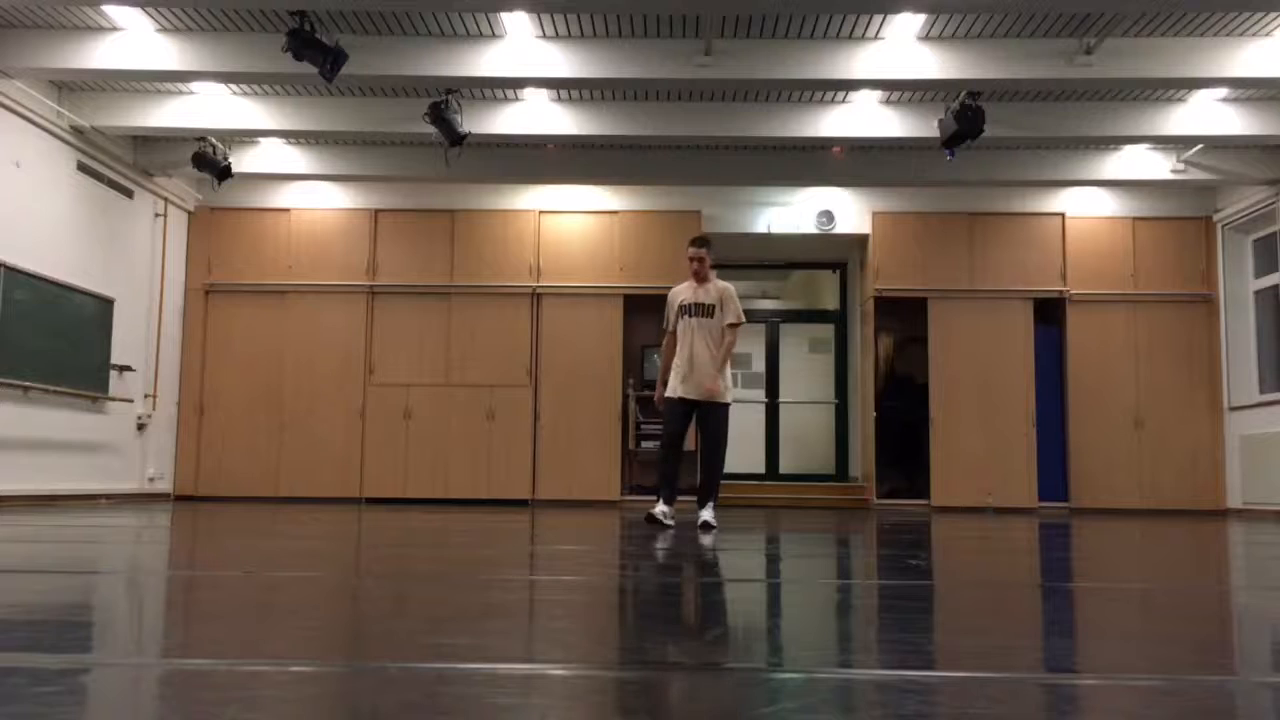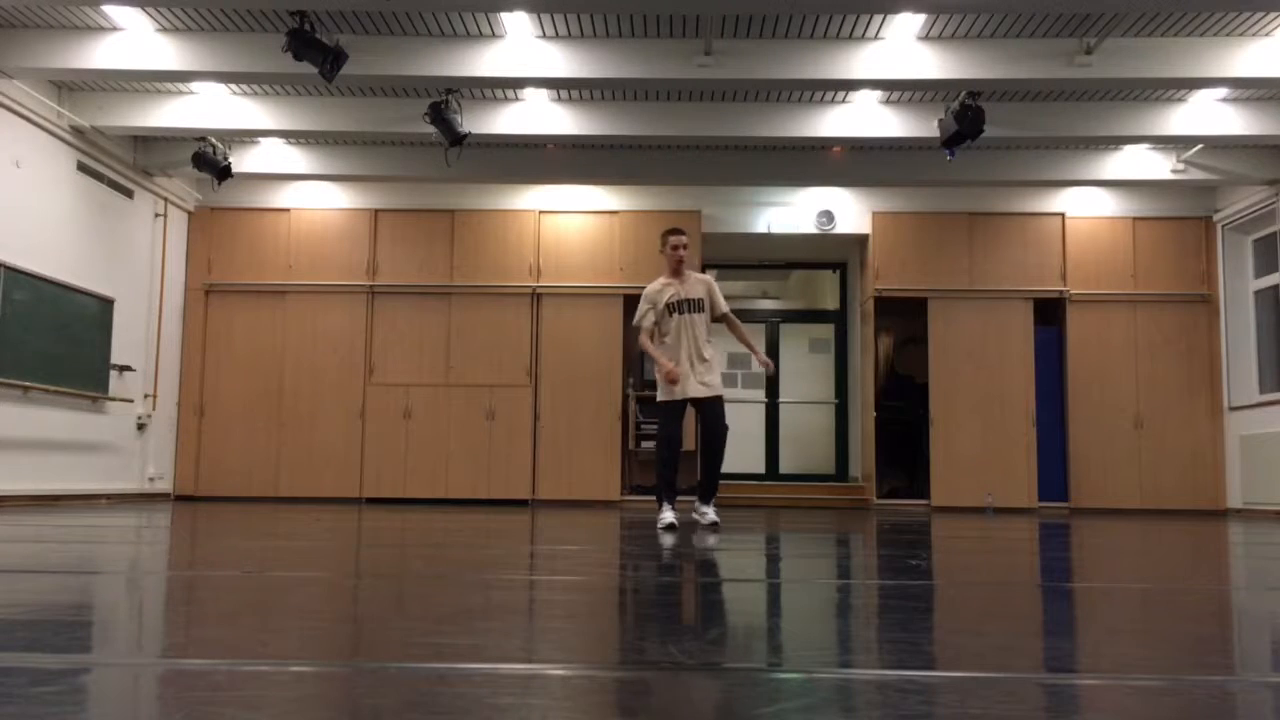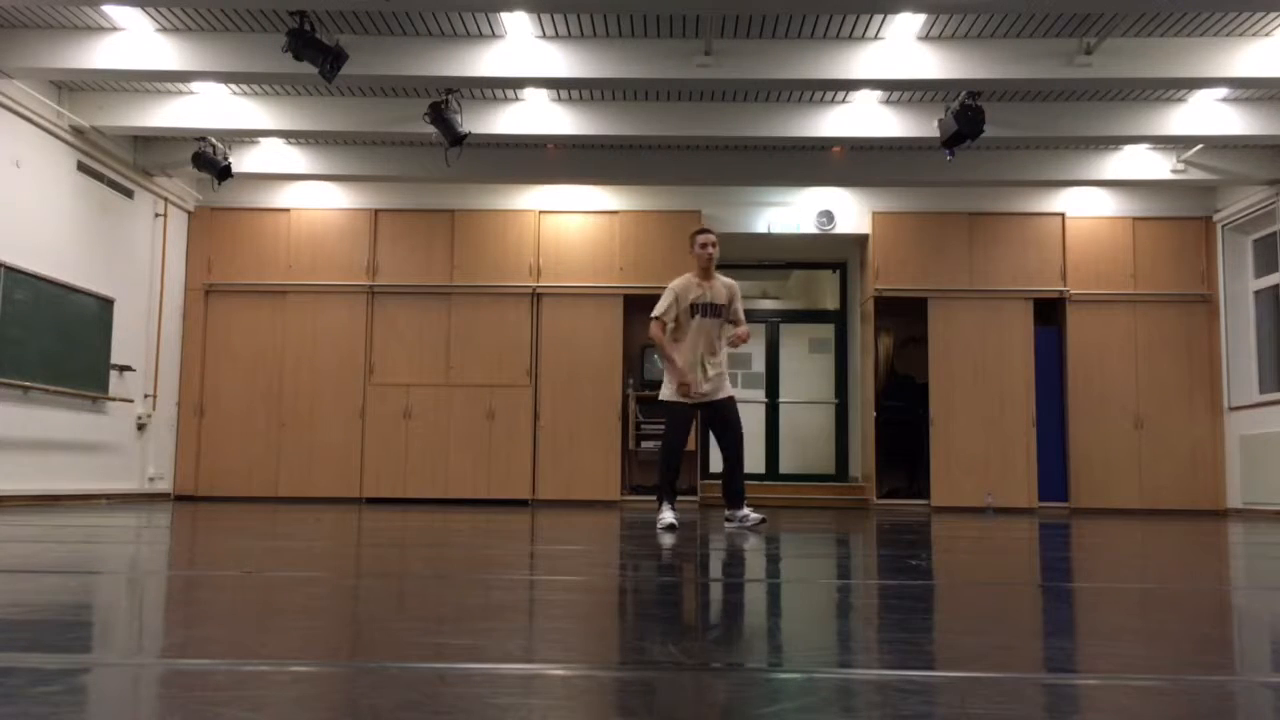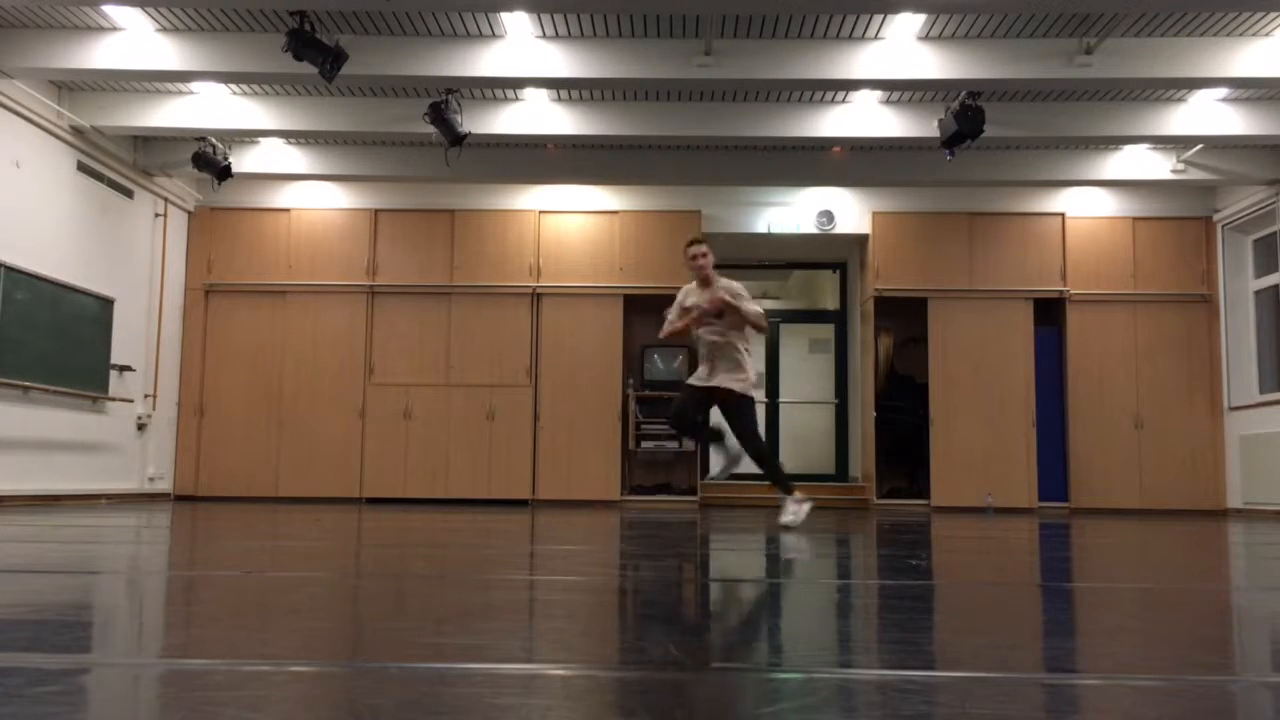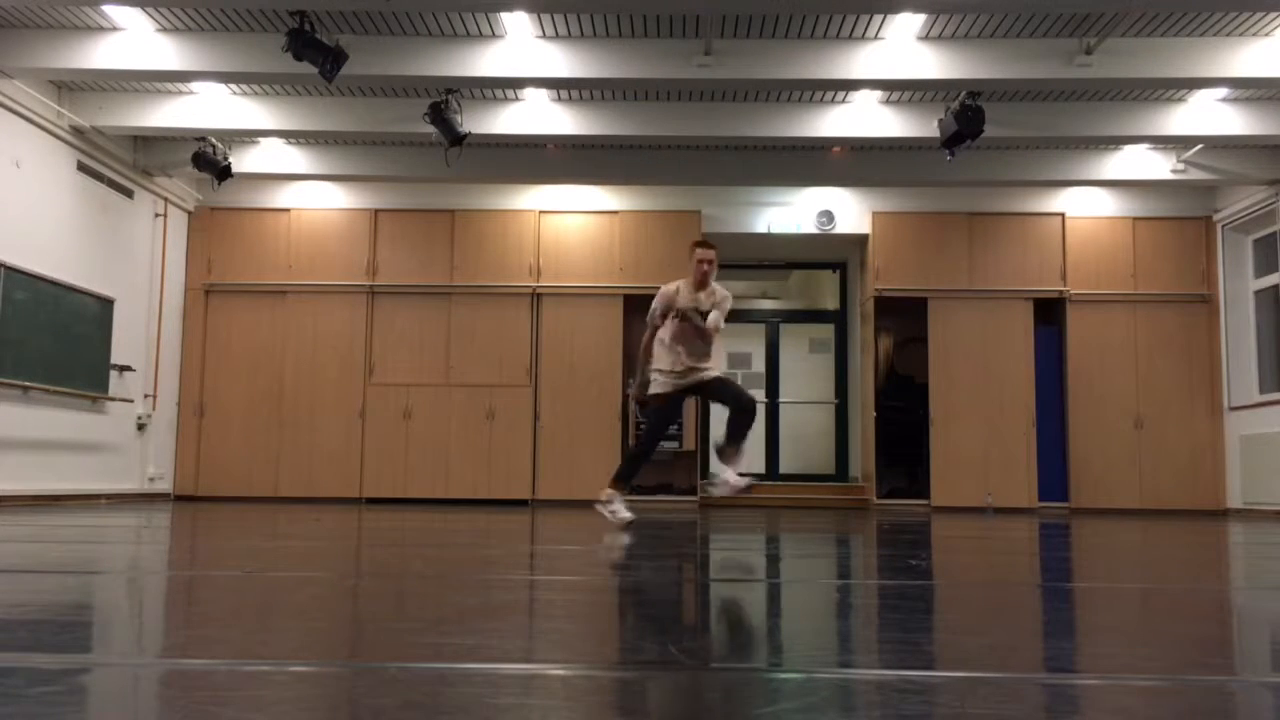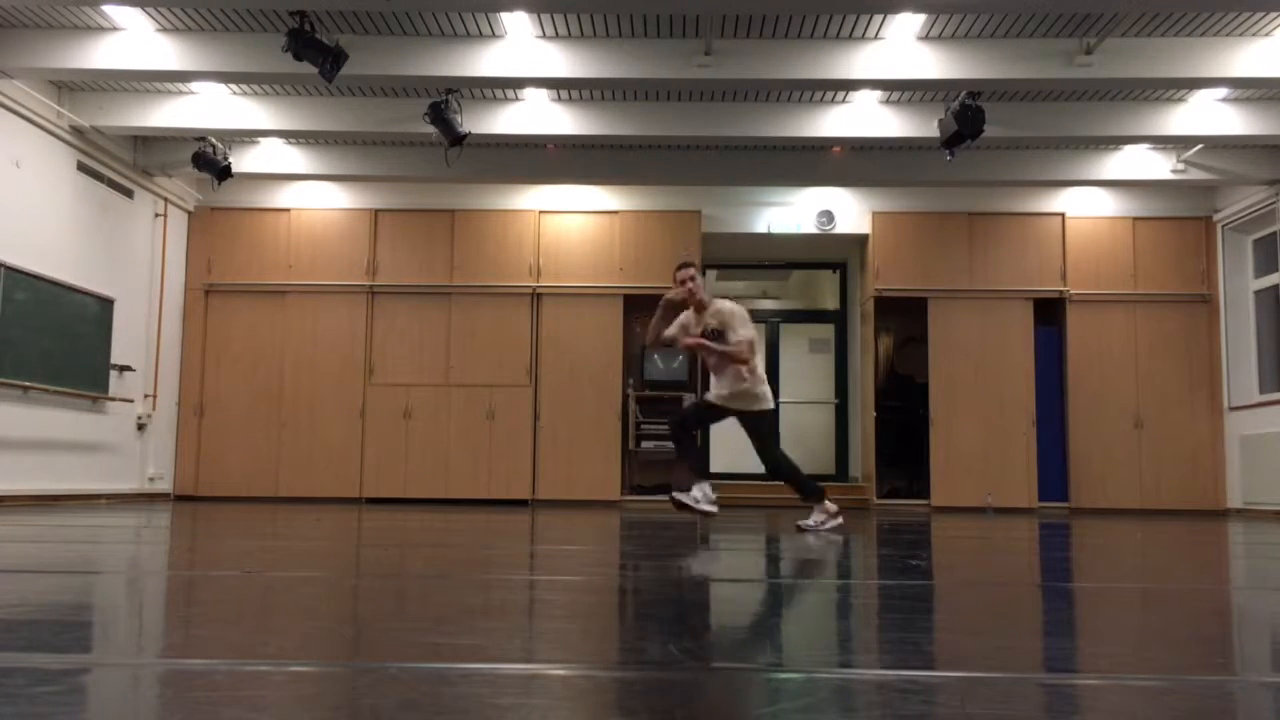
dt=0.5s
person 1, frame 1
left shoulder: (725, 291)
right shoulder: (676, 294)
left elbow: (729, 338)
left wrist: (716, 377)
right wrist: (660, 383)
left hip: (713, 386)
right hip: (679, 385)
left knee: (713, 447)
right knee: (670, 441)
left ankle: (707, 506)
right ankle: (665, 504)
person 1, frame 2
left shoulder: (705, 283)
right shoulder: (653, 292)
left elbow: (728, 320)
right elbow: (645, 337)
left wrist: (757, 353)
right wrist: (663, 362)
left hip: (707, 377)
right hip: (672, 382)
left knee: (715, 436)
right knee: (669, 442)
left ankle: (704, 501)
right ankle: (667, 506)
person 1, frame 3
left shoulder: (730, 288)
right shoulder: (679, 287)
left elbow: (739, 325)
right elbow: (655, 330)
left wrist: (742, 333)
right wrist: (678, 369)
left hip: (716, 380)
right hip: (681, 381)
left knee: (733, 439)
right knee: (674, 443)
left ankle: (735, 508)
right ankle: (666, 507)
person 1, frame 4
left shoulder: (731, 289)
right shoulder: (685, 296)
left elbow: (762, 326)
right elbow: (665, 335)
left wrist: (735, 307)
right wrist: (692, 319)
left hip: (736, 373)
right hip: (706, 373)
left knee: (750, 439)
right knee: (680, 419)
left ankle: (791, 498)
right ankle: (726, 444)
person 1, frame 5
left shoulder: (722, 297)
right shoulder: (669, 293)
left elbow: (709, 335)
right elbow: (649, 334)
left wrist: (689, 316)
right wrist: (640, 378)
left hip: (704, 371)
right hip: (666, 376)
left knee: (746, 405)
right knee: (650, 438)
left ankle: (728, 465)
right ankle: (613, 494)
person 1, frame 6
left shoulder: (729, 310)
right shoulder: (685, 319)
left elbow: (746, 356)
right elbow: (653, 340)
left wrist: (703, 345)
right wrist: (663, 306)
left hip: (751, 393)
right hip: (720, 393)
left knee: (773, 461)
right knee: (680, 423)
left ankle: (823, 507)
right ankle: (702, 490)
